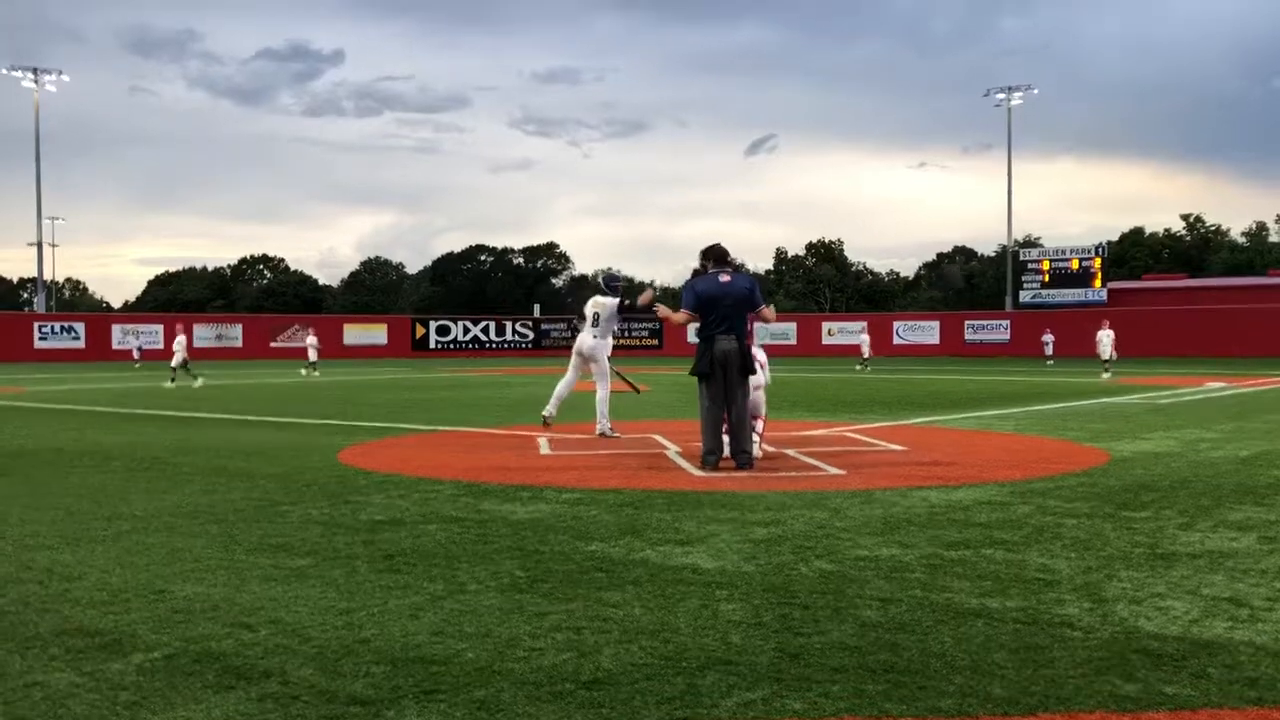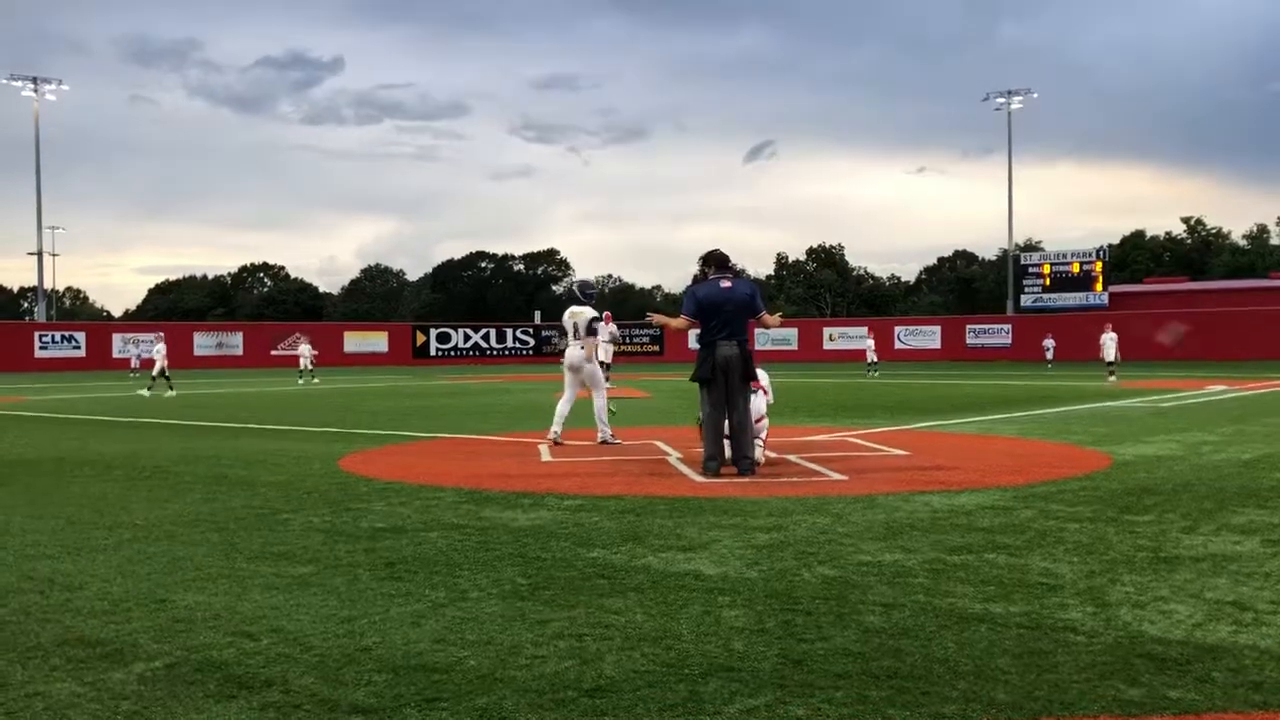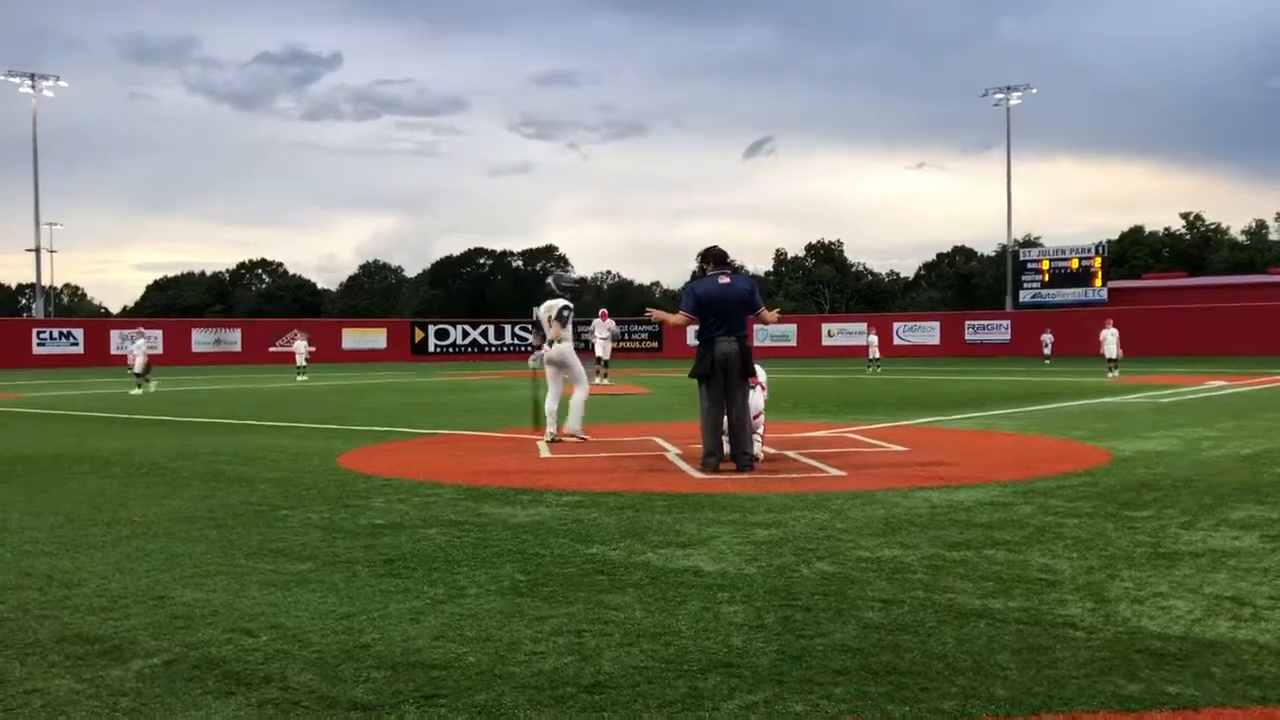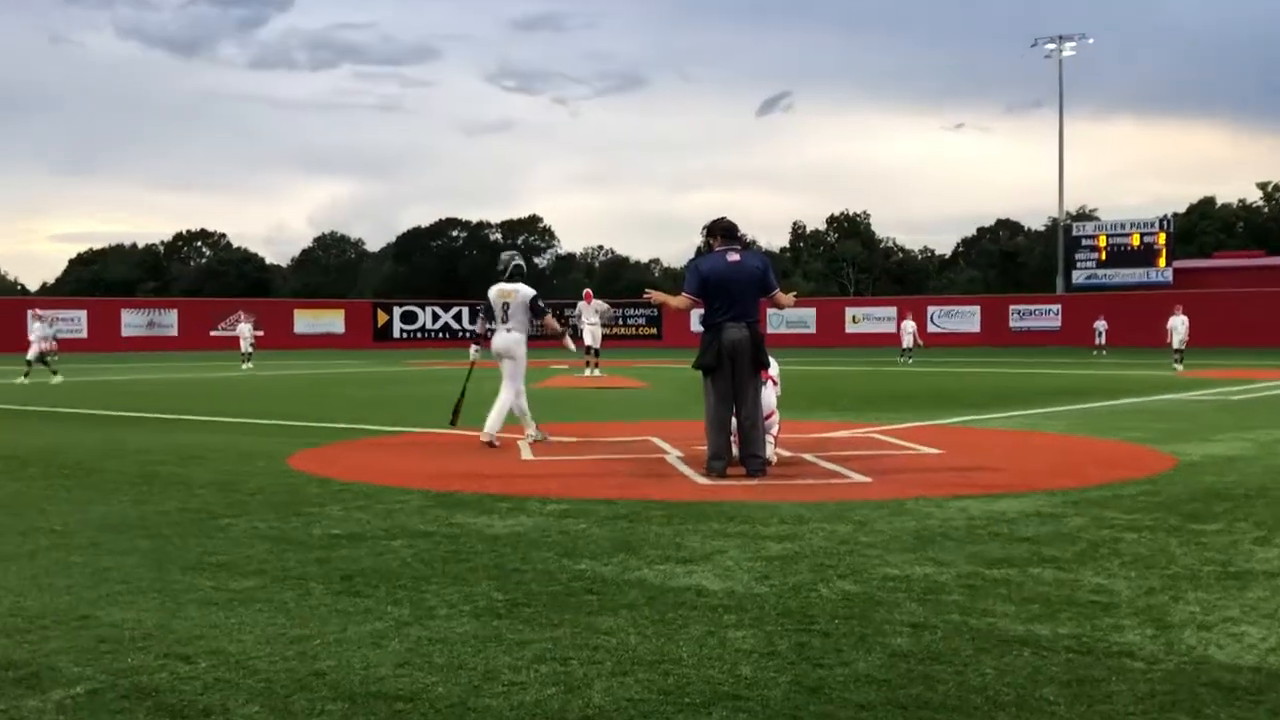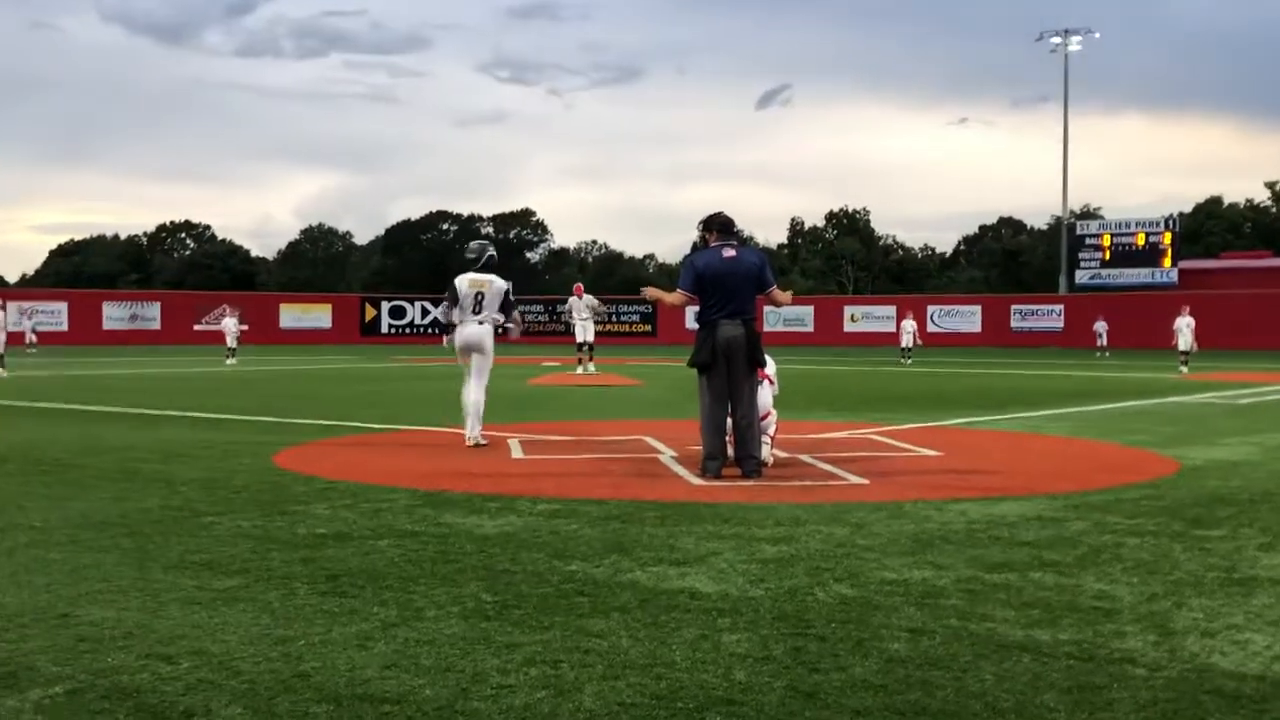
dt=0.3s
person 1, frame 1
left shoulder: (696, 284)
right shoulder: (747, 281)
left elbow: (683, 318)
right elbow: (765, 316)
left wrist: (666, 313)
right wrist: (771, 314)
left hip: (711, 349)
right hip: (737, 347)
left knee: (711, 404)
right knee: (739, 404)
left ankle: (711, 457)
right ankle: (743, 457)
person 1, frame 2
left shoulder: (697, 290)
right shoulder: (748, 287)
left elbow: (683, 324)
right elbow: (766, 322)
left wrist: (663, 320)
right wrist: (775, 321)
left hip: (712, 355)
right hip: (738, 353)
left knee: (712, 410)
right knee: (740, 410)
left ankle: (712, 463)
right ankle: (745, 463)
person 1, frame 3
left shoulder: (696, 287)
right shoulder: (747, 283)
left elbow: (682, 320)
right elbow: (764, 318)
left wrist: (662, 316)
right wrist: (773, 317)
left hip: (711, 351)
right hip: (738, 349)
left knee: (711, 407)
right knee: (739, 406)
left ankle: (711, 460)
right ankle: (744, 460)
person 1, frame 4
left shoulder: (701, 264)
right shoulder: (759, 261)
left elbow: (685, 303)
right elbow: (779, 301)
left wrist: (662, 298)
right wrist: (789, 300)
left hip: (717, 339)
right hip: (748, 337)
left knee: (718, 403)
right knee: (750, 402)
left ankle: (718, 462)
right ankle: (755, 462)
person 1, frame 5
left shoulder: (697, 260)
right shoulder: (756, 257)
left elbow: (680, 300)
right elbow: (776, 298)
left wrist: (658, 294)
right wrist: (787, 299)
left hip: (712, 336)
right hip: (744, 335)
left knee: (713, 402)
right knee: (746, 402)
left ankle: (712, 464)
right ankle: (750, 464)
person 2, frame 1
left shoulder: (592, 301)
right shoulder: (615, 304)
left elbow: (582, 322)
right elbow: (638, 303)
left hip: (581, 341)
right hip: (597, 345)
left knee: (569, 378)
right knee: (603, 386)
left ankle: (550, 411)
right ankle: (603, 427)
person 2, frame 2
left shoulder: (567, 313)
right shoulder: (591, 314)
left elbow: (564, 338)
right elbow: (590, 338)
right wrist: (589, 362)
left hip: (570, 354)
right hip: (585, 355)
left knee: (568, 395)
right knee: (599, 394)
left ankle: (555, 432)
right ankle: (604, 434)
person 2, frame 3
left shoulder: (542, 308)
right shoulder: (564, 305)
left elbow: (540, 333)
right elbow: (557, 327)
left wrist: (537, 352)
right wrist: (549, 346)
left hip: (549, 351)
right hip: (563, 349)
left knee: (553, 391)
right knee: (582, 386)
left ankle: (551, 431)
right ankle: (573, 426)
person 2, frame 4
left shoulder: (493, 291)
right shoulder: (528, 292)
left elbow: (484, 319)
right elbow: (545, 318)
left wrist: (476, 343)
right wrist: (563, 334)
left hip: (497, 340)
right hip: (516, 341)
left knee: (516, 388)
right knee: (509, 390)
left ankle: (531, 430)
right ankle: (489, 431)
person 2, frame 5
left shoulder: (460, 280)
right shoulder: (501, 284)
left elbow: (449, 309)
right elbow: (513, 314)
left wrist: (449, 331)
right wrist: (516, 327)
left hip: (463, 332)
right hip: (484, 333)
left knee: (469, 382)
right knee: (479, 384)
left ankle: (472, 427)
right ankle: (473, 435)
